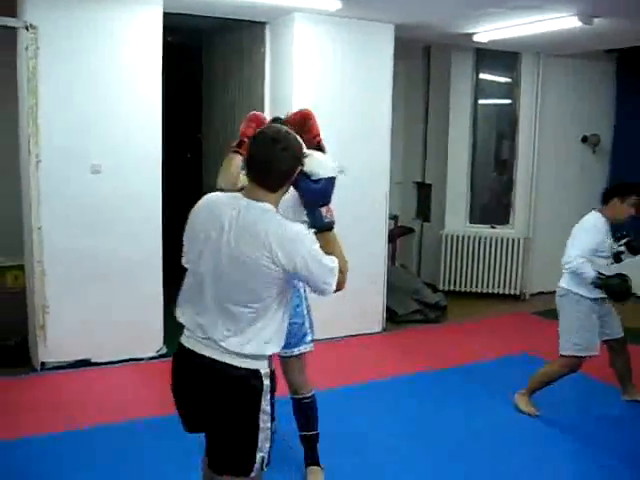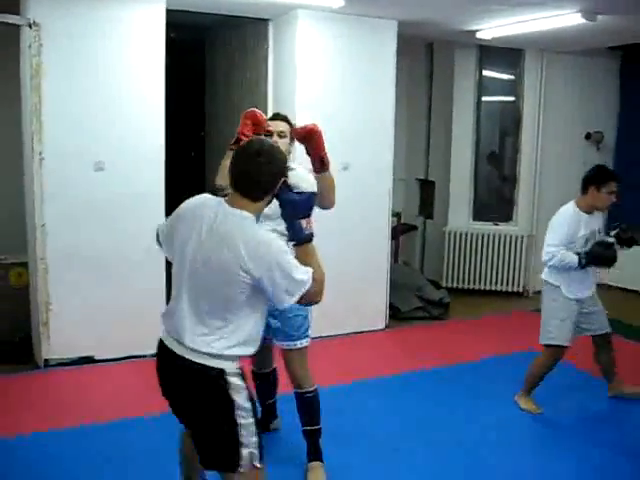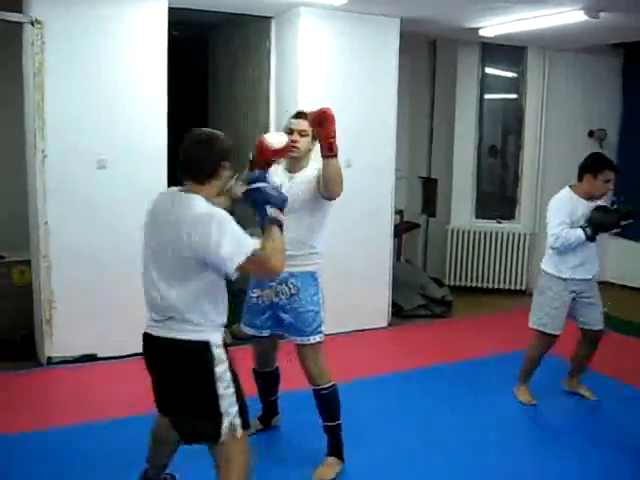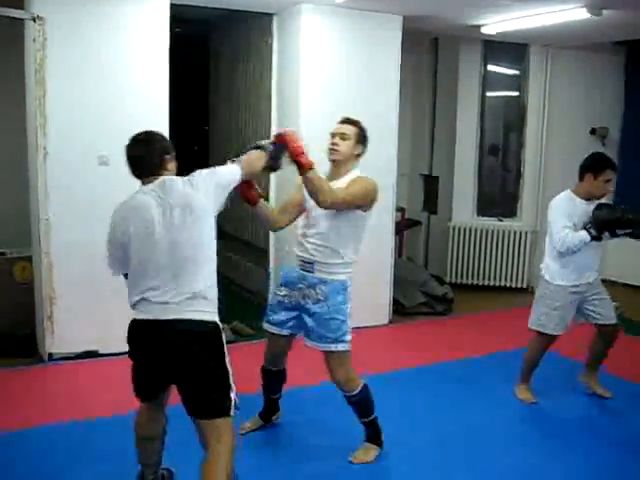
dt=0.2s
person 1, frame 1
right shoulder: (248, 179)
right elbow: (225, 186)
left wrist: (314, 143)
right wrist: (242, 141)
left hip: (287, 289)
left knee: (296, 376)
person 1, frame 2
left shoulder: (301, 178)
left elbow: (327, 202)
right elbow: (222, 184)
left wrist: (320, 158)
right wrist: (240, 140)
left knee: (298, 370)
right knee: (259, 359)
right ankle: (268, 417)
person 1, frame 3
left shoulder: (318, 175)
right shoulder: (270, 174)
left elbow: (333, 192)
left wrist: (329, 144)
right wrist: (258, 168)
left hip: (300, 279)
right hip: (264, 276)
left knee: (313, 366)
right knee: (262, 355)
right ankle: (269, 415)
person 1, frame 4
left shoulder: (364, 186)
right shoulder: (309, 183)
left elbow: (327, 200)
right elbow: (276, 222)
left wrist: (300, 159)
right wrist: (251, 196)
left hip: (329, 285)
right hip: (295, 276)
left knee: (340, 372)
right knee: (273, 353)
left ankle: (374, 436)
right ankle: (269, 412)
person 2, frame 1
left shoulder: (206, 206)
right shoulder: (289, 238)
right elbow: (338, 280)
right wrist: (322, 216)
left hip: (190, 356)
right hip: (239, 373)
person 2, frame 2
left shoulder: (193, 208)
right shoulder: (262, 246)
left elbow: (164, 239)
right elbow: (313, 292)
right wrist: (301, 228)
left hip: (171, 356)
right hip: (212, 373)
left knee: (198, 428)
person 2, frame 3
left shoulder: (162, 202)
right shoulder: (209, 219)
right elbow: (271, 266)
right wrist: (272, 217)
left hip: (158, 338)
right hip: (195, 348)
left knee: (173, 414)
person 2, frame 4
left shoulder: (123, 213)
right shoulder: (197, 186)
left elbow: (123, 270)
right elbow: (248, 163)
right wrist: (267, 151)
left hip: (145, 329)
right hip: (196, 330)
left knee: (152, 405)
right knee: (219, 439)
person 3, frame 1
left shoulder: (598, 223)
right shoulder: (594, 225)
right elbow: (572, 262)
right wrist: (600, 280)
left hip: (594, 297)
right hip: (577, 297)
left knee: (618, 343)
right knee: (572, 360)
right ankle: (525, 393)
person 3, frame 2
left shoulder: (596, 215)
right shoulder: (566, 217)
right elbow: (550, 256)
left wrist: (613, 242)
right wrist: (585, 260)
left hip: (585, 291)
right hip: (560, 290)
left knee: (603, 339)
right knee: (554, 350)
left ankle: (615, 385)
right ankle: (524, 394)
person 3, frame 3
left shoulder: (597, 201)
right shoulder: (561, 201)
left elbow: (603, 225)
right elbow: (556, 239)
left wrist: (616, 219)
right wrist: (590, 230)
left hip: (586, 279)
right hip: (558, 279)
left knee: (593, 334)
right knee: (546, 336)
left ankle: (573, 381)
right ankle: (522, 385)
person 3, frame 4
left shoulder: (597, 202)
right shoulder: (561, 203)
left elbow: (606, 231)
right elbow: (562, 243)
right wrist: (593, 231)
left hip: (589, 281)
right hip: (559, 283)
left knee: (609, 330)
right knee: (544, 337)
left ankle: (589, 376)
right ankle: (523, 384)
